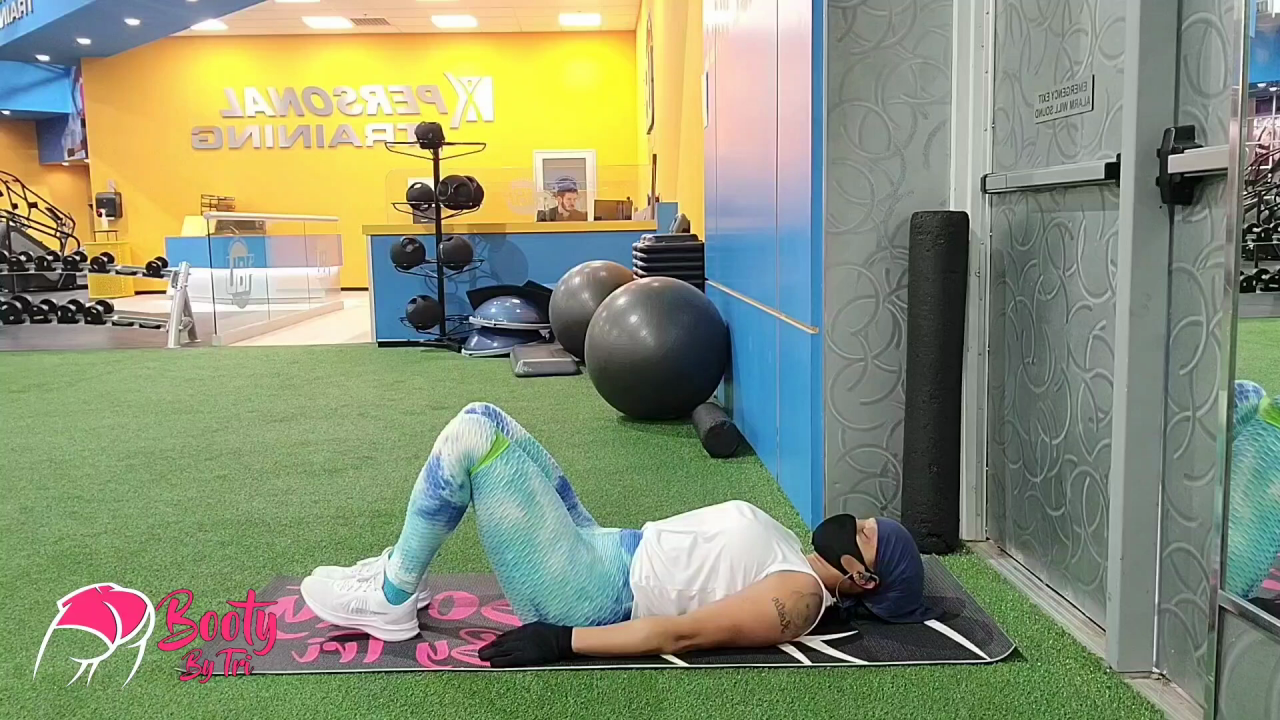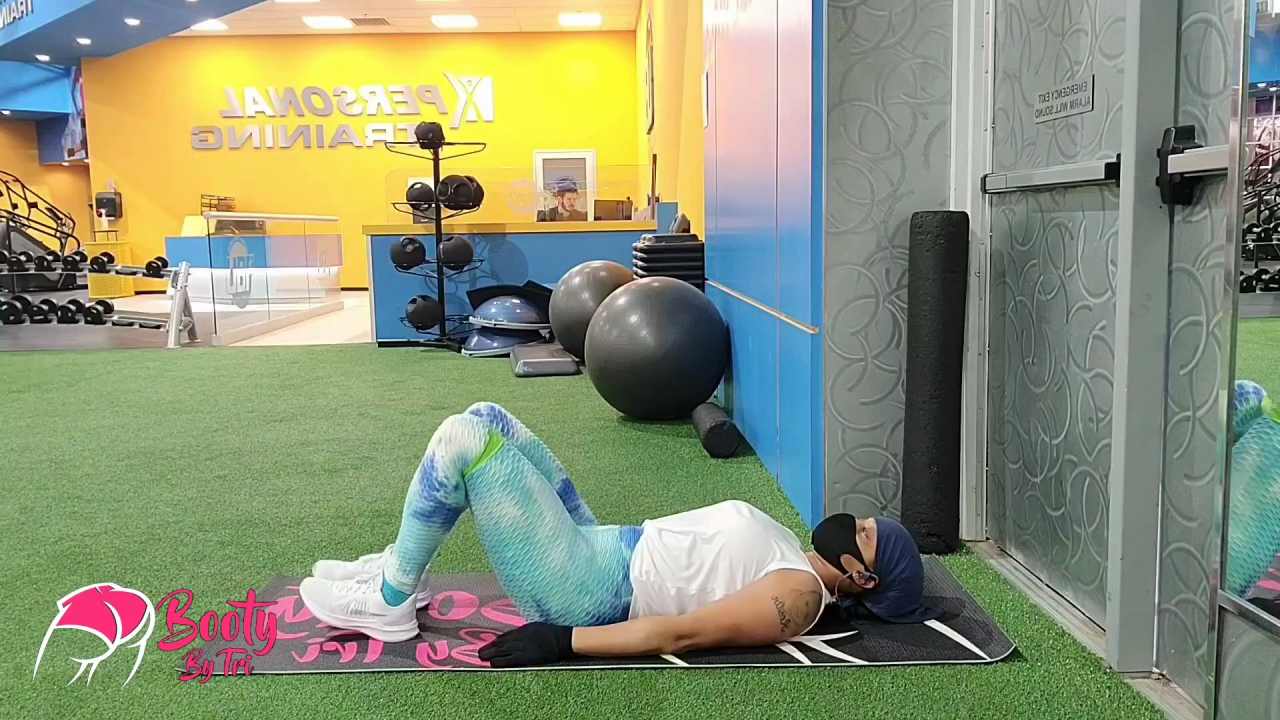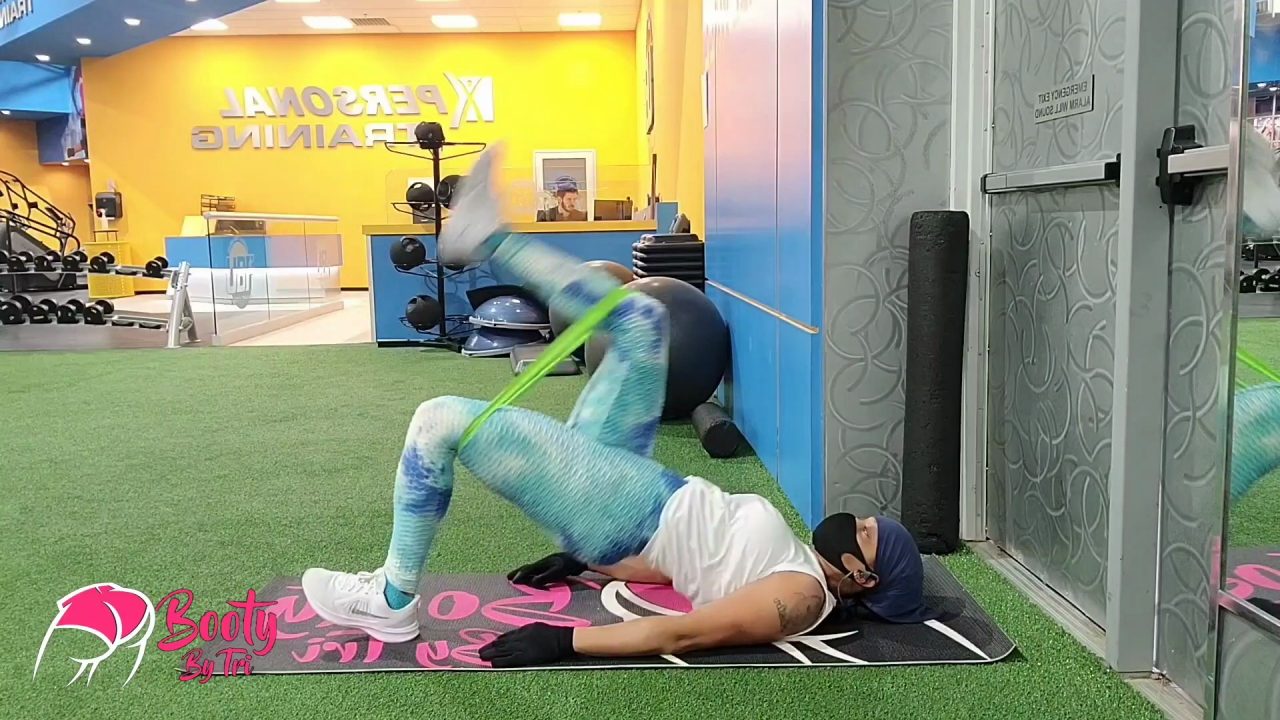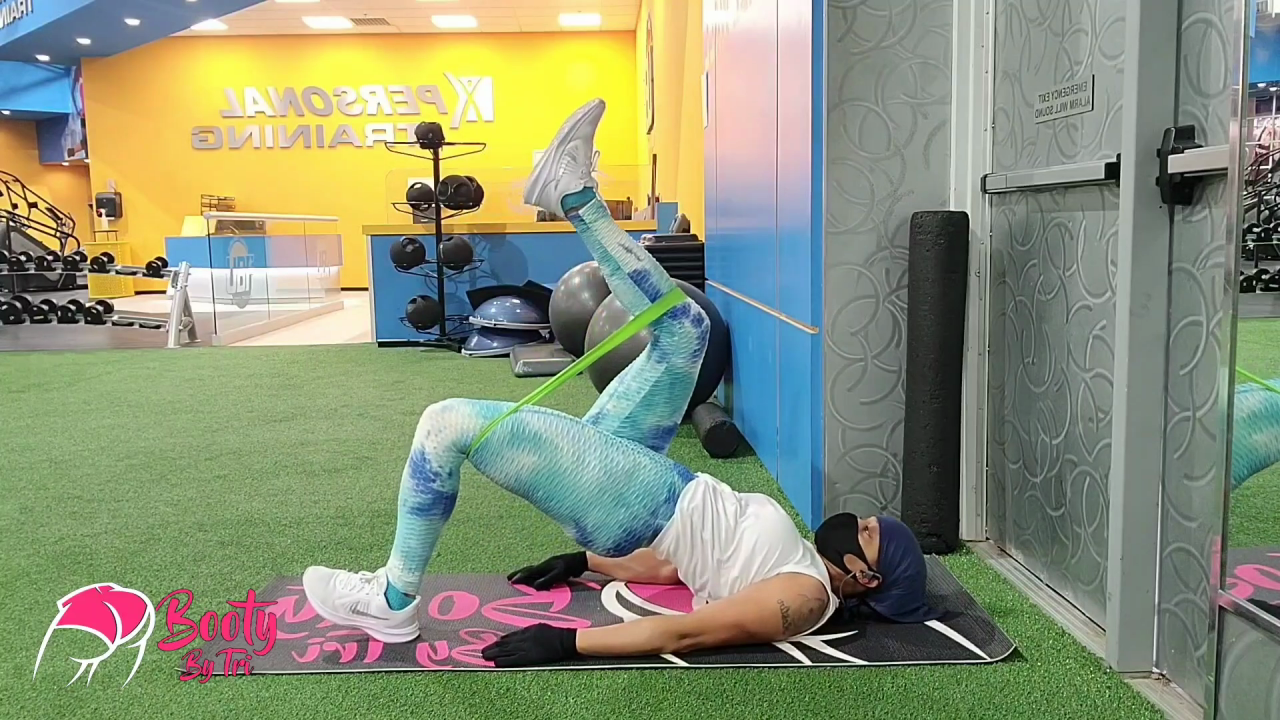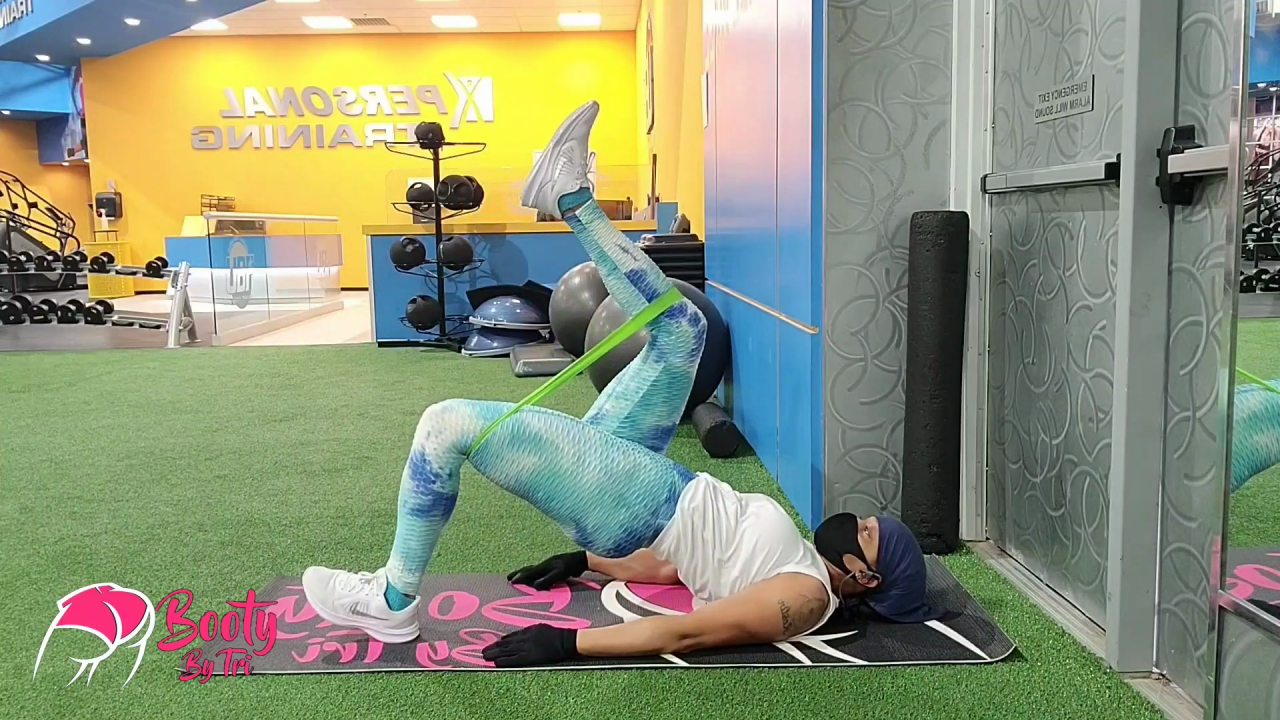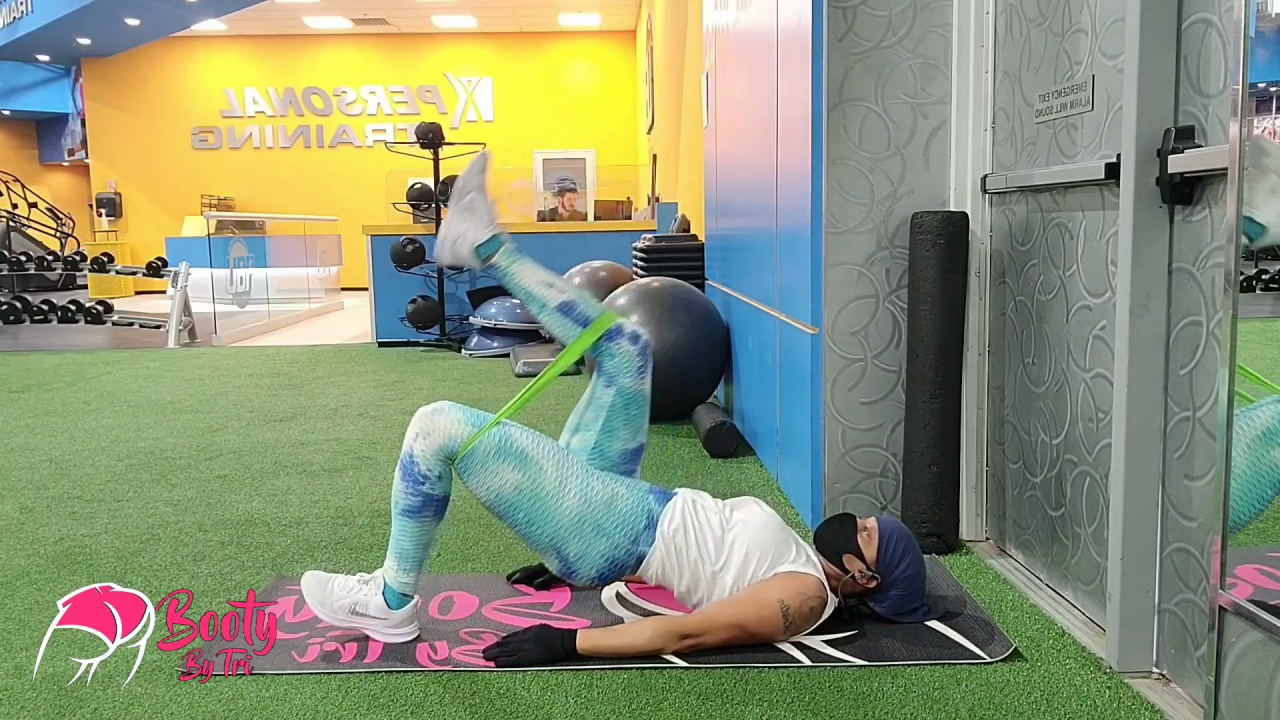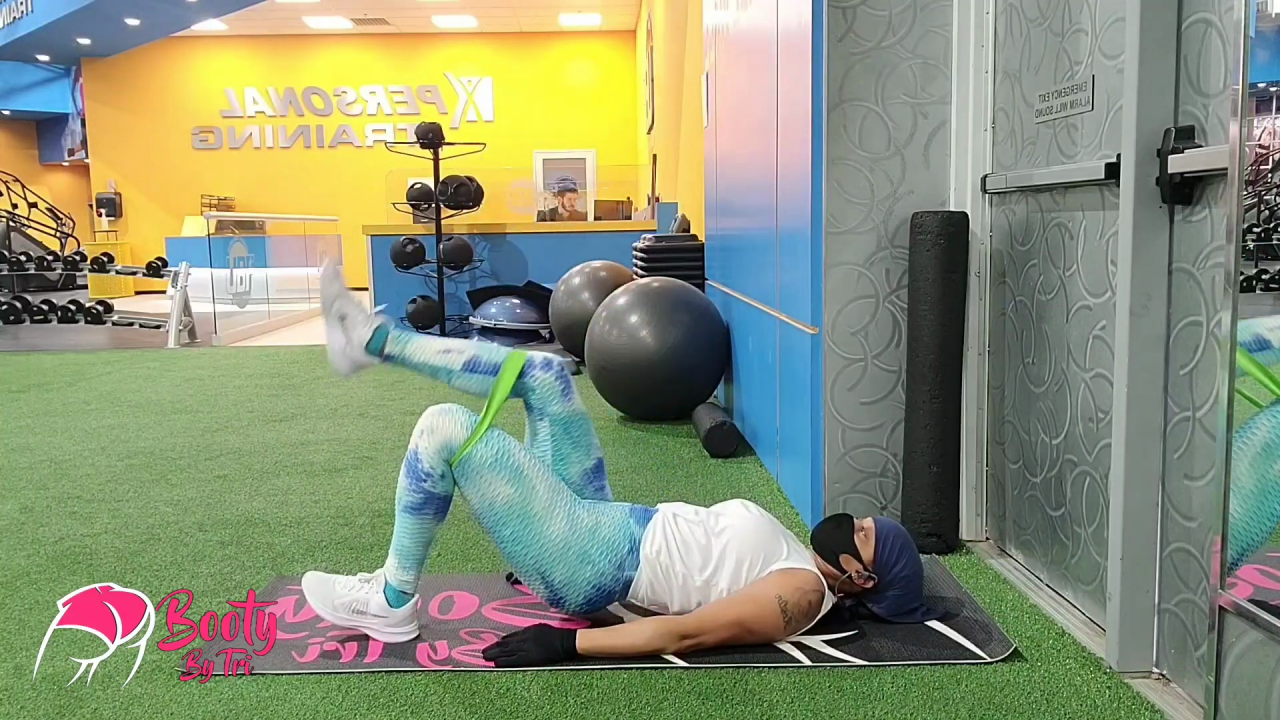
dt=0.5s
person 1, frame 1
left shoulder: (796, 600)
right shoulder: (786, 553)
left elbow: (678, 633)
left wrist: (561, 641)
left hip: (579, 590)
right hip: (600, 549)
left knee: (470, 437)
right knee: (484, 418)
left ankle: (389, 601)
right ankle: (402, 565)
person 1, frame 2
left shoulder: (796, 600)
right shoulder: (787, 556)
left elbow: (679, 634)
left wrist: (560, 642)
left hip: (579, 588)
right hip: (601, 548)
left knee: (462, 438)
right knee: (487, 419)
left ankle: (388, 602)
right ankle: (399, 565)
person 1, frame 3
left shoulder: (800, 597)
right shoulder: (801, 566)
left elbow: (681, 635)
left wrist: (562, 641)
right wrist: (579, 561)
left hip: (616, 511)
right hip: (625, 489)
left knee: (440, 420)
right knee: (639, 318)
left ankle: (390, 606)
right ankle: (486, 237)
person 1, frame 4
left shoulder: (805, 598)
right shoulder: (798, 560)
left elbow: (680, 633)
left wrist: (566, 641)
right wrist: (583, 562)
left hip: (632, 502)
right hip: (638, 482)
left knee: (447, 424)
right knee: (685, 326)
left ankle: (391, 603)
right ankle: (573, 194)
person 1, frame 5
left shoulder: (806, 598)
right shoulder: (799, 560)
left elbow: (683, 634)
left wrist: (568, 642)
right wrist: (584, 560)
left hip: (630, 500)
right hip: (635, 483)
left knee: (447, 424)
right knee: (681, 326)
left ankle: (392, 604)
right ankle: (569, 196)
person 1, frame 6
left shoulder: (804, 599)
right shoulder: (796, 561)
left elbow: (685, 633)
left wrist: (567, 643)
left hip: (606, 532)
right hip: (616, 504)
left knee: (437, 427)
right knee: (625, 345)
left ankle: (390, 606)
right ankle: (483, 244)
person 1, frame 7
left shoulder: (798, 597)
right shoulder: (793, 556)
left elbow: (686, 632)
left wrist: (568, 643)
left hip: (585, 564)
right hip: (603, 525)
left knee: (444, 426)
right knee: (541, 371)
left ankle: (390, 607)
right ankle: (371, 339)
